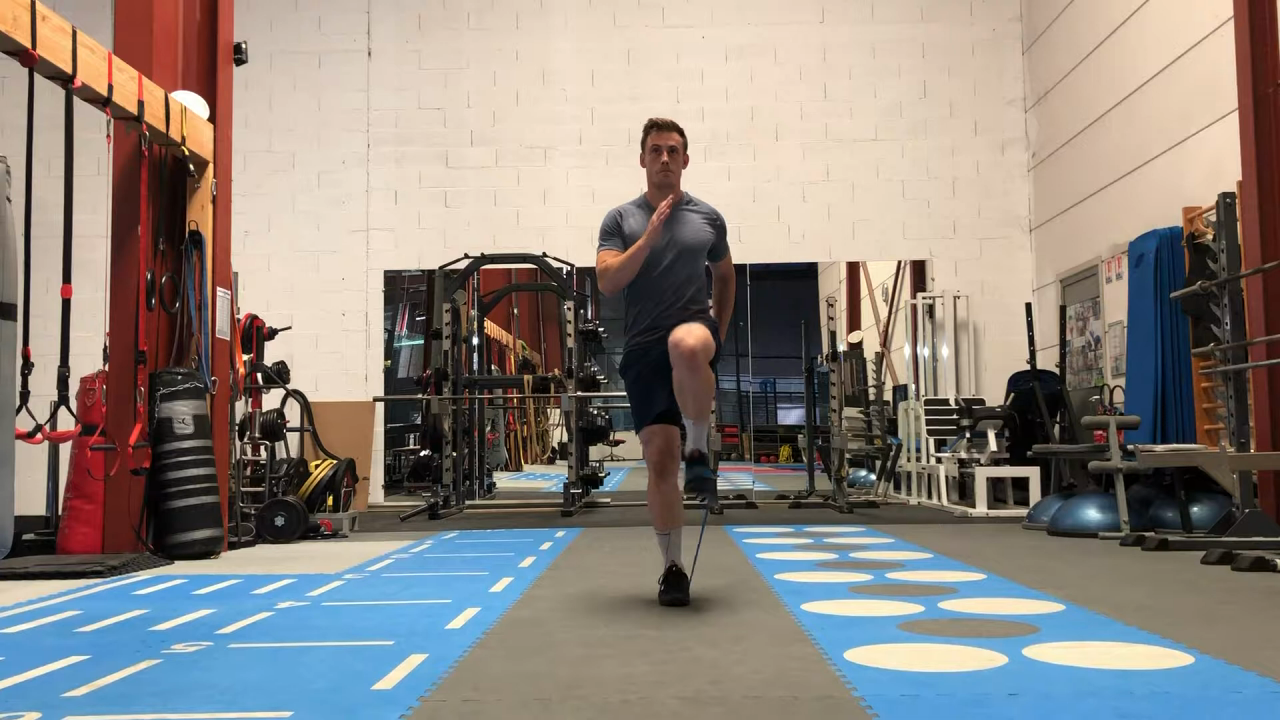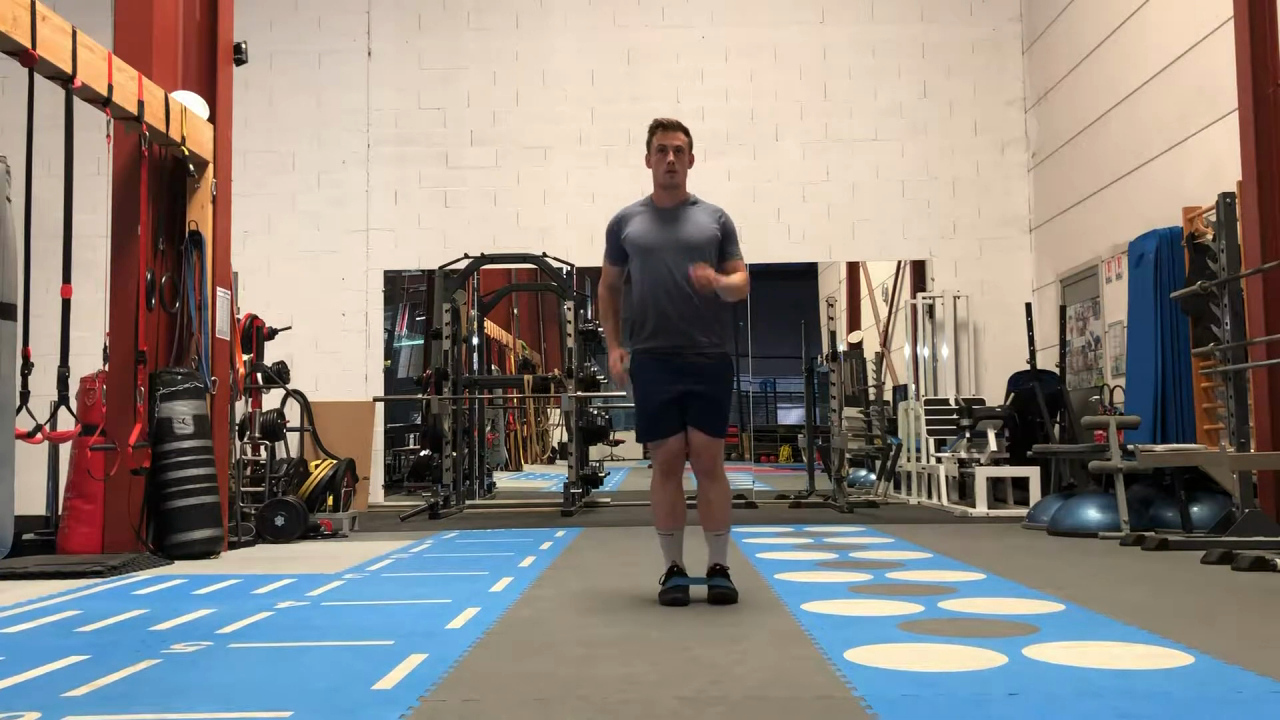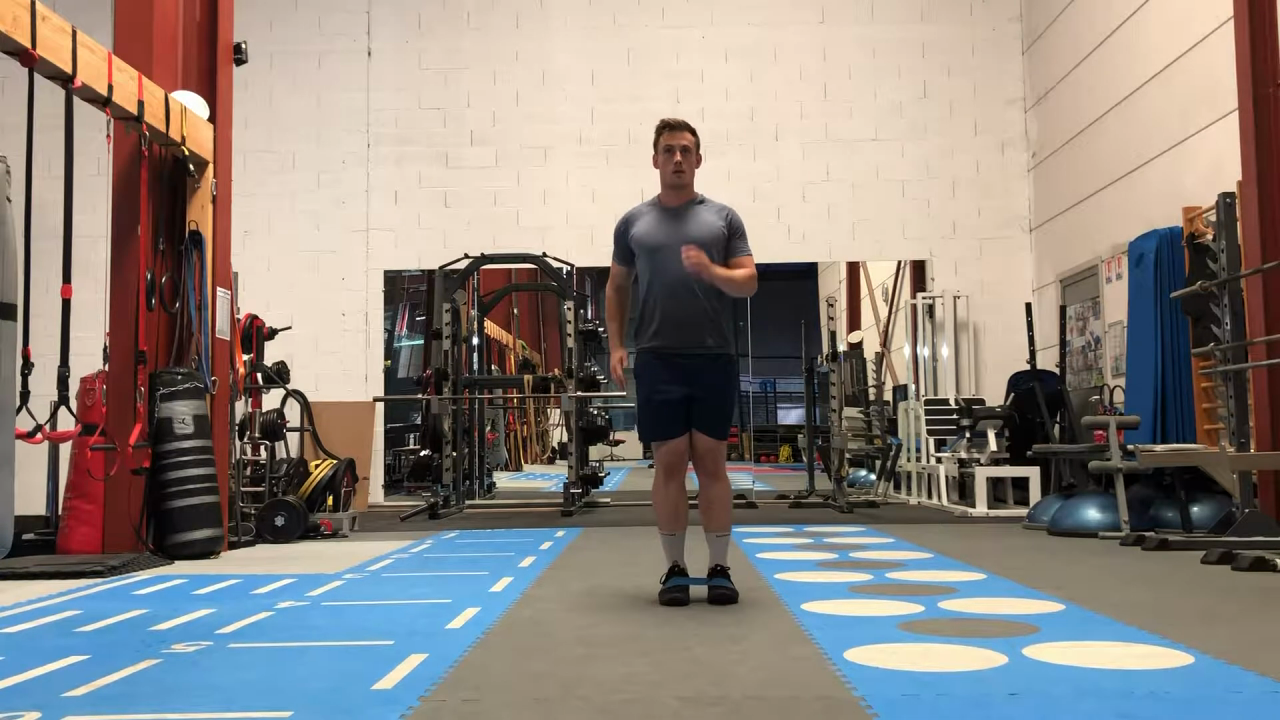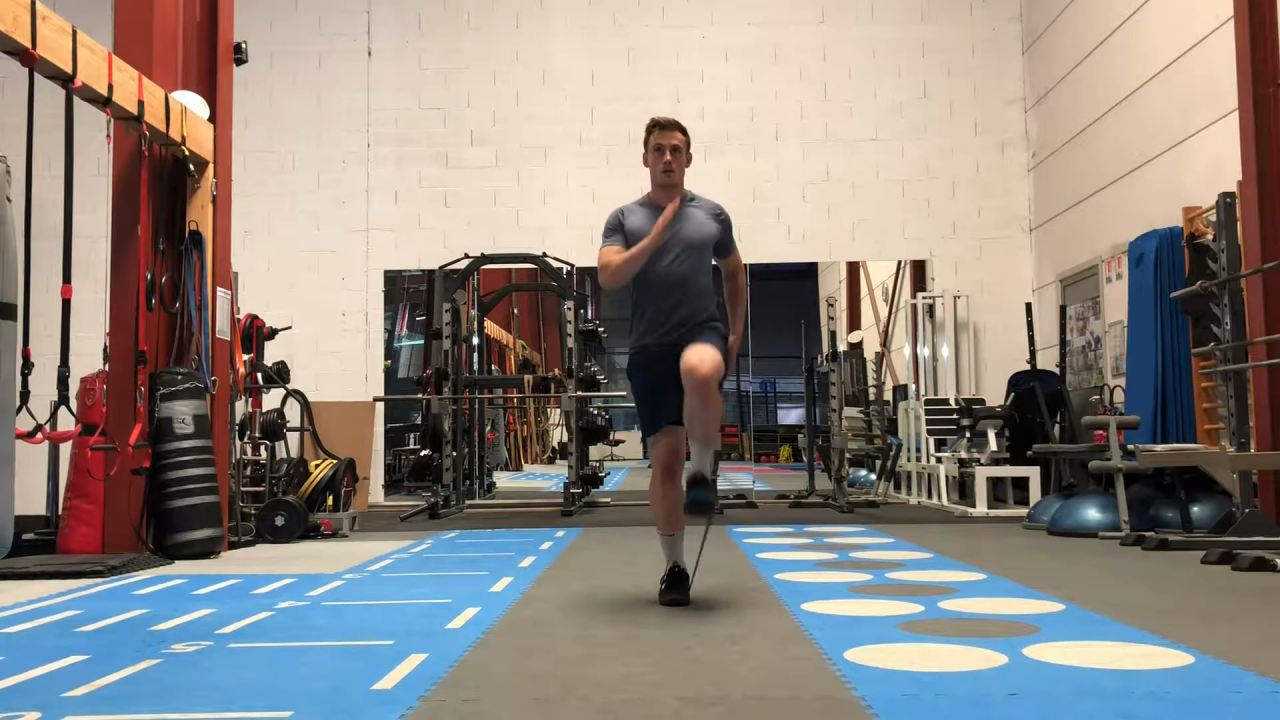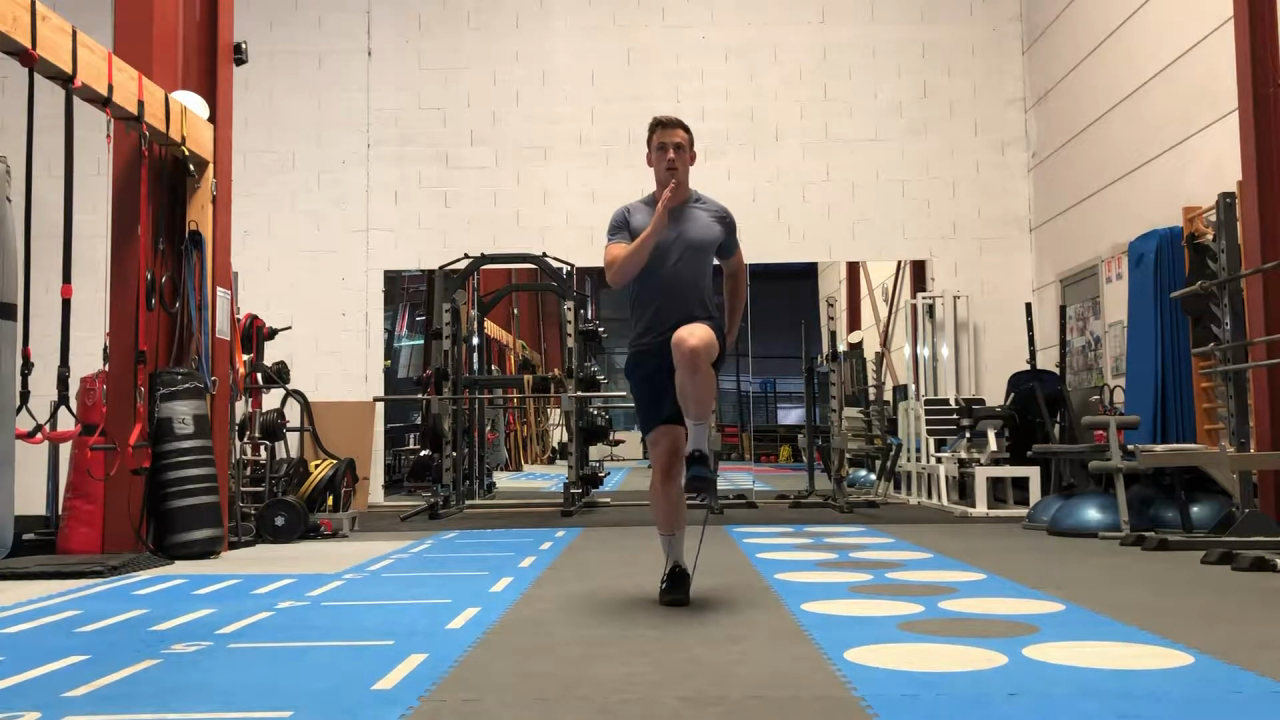
dt=0.5s
person 1, frame 1
left shoulder: (709, 217)
right shoulder: (621, 217)
left elbow: (724, 277)
right elbow: (608, 281)
left wrist: (717, 335)
right wrist: (650, 235)
left hip: (691, 333)
right hip: (644, 349)
left knee: (685, 344)
right knee: (659, 457)
left ankle: (698, 451)
right ankle: (673, 567)
person 1, frame 2
left shoulder: (715, 218)
right shoulder: (625, 222)
left elbow: (742, 283)
right elbow: (609, 287)
left wrist: (718, 282)
right wrist: (614, 347)
left hip: (709, 358)
right hip: (652, 361)
left knee: (708, 462)
right knee: (666, 463)
left ankle: (718, 567)
right ankle: (673, 569)
person 1, frame 3
left shoulder: (723, 217)
right shoulder: (633, 222)
left elbow: (749, 282)
right elbow: (616, 288)
left wrist: (712, 270)
right wrist: (616, 347)
left hip: (713, 358)
right hip: (656, 360)
left knee: (711, 463)
right knee: (669, 464)
left ankle: (719, 568)
right ankle: (675, 568)
person 1, frame 4
left shoulder: (713, 213)
right shoulder: (625, 217)
left elbow: (735, 272)
right elbow: (608, 276)
left wrist: (735, 330)
right wrist: (656, 233)
left hip: (702, 336)
right hip: (650, 349)
left knee: (698, 372)
right knee: (664, 458)
left ankle: (701, 473)
right ankle: (674, 568)
person 1, frame 5
left shoulder: (717, 215)
right shoulder: (629, 216)
left elbow: (735, 272)
right elbow: (615, 275)
left wrist: (730, 333)
right wrist: (657, 223)
left hip: (700, 331)
right hip: (648, 349)
left knee: (689, 345)
right knee: (663, 459)
left ankle: (698, 450)
right ankle: (675, 568)
